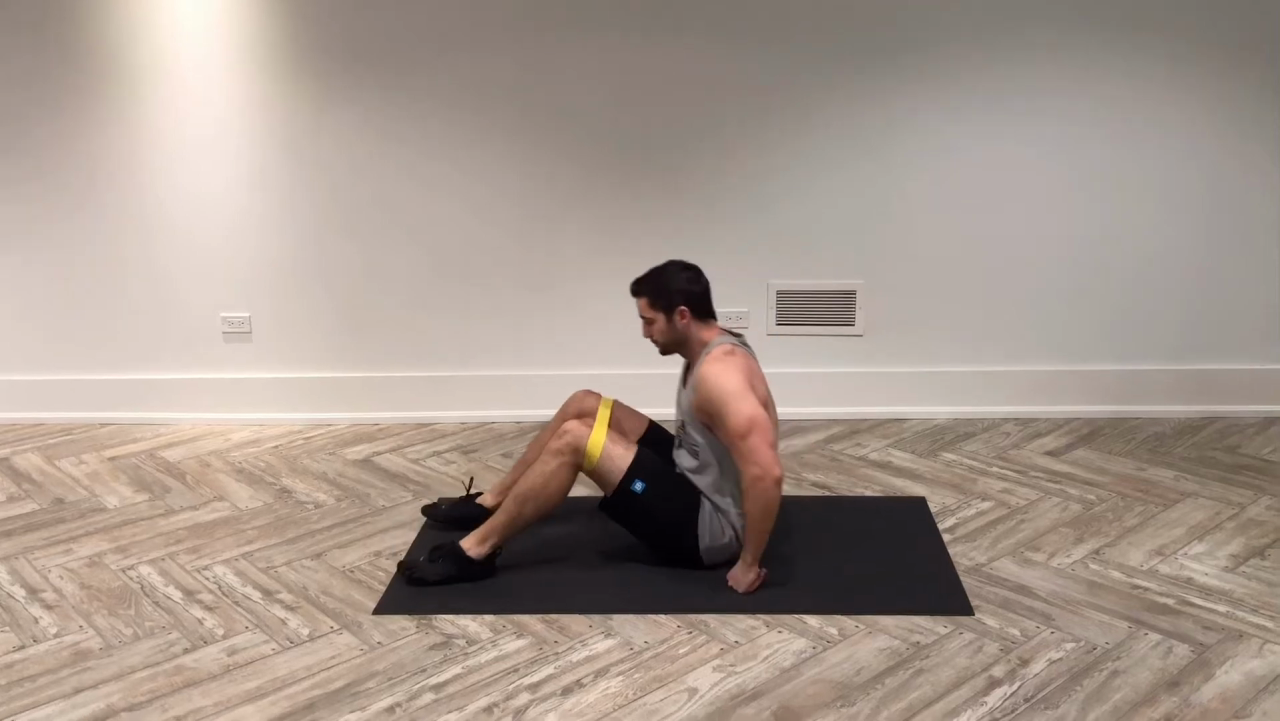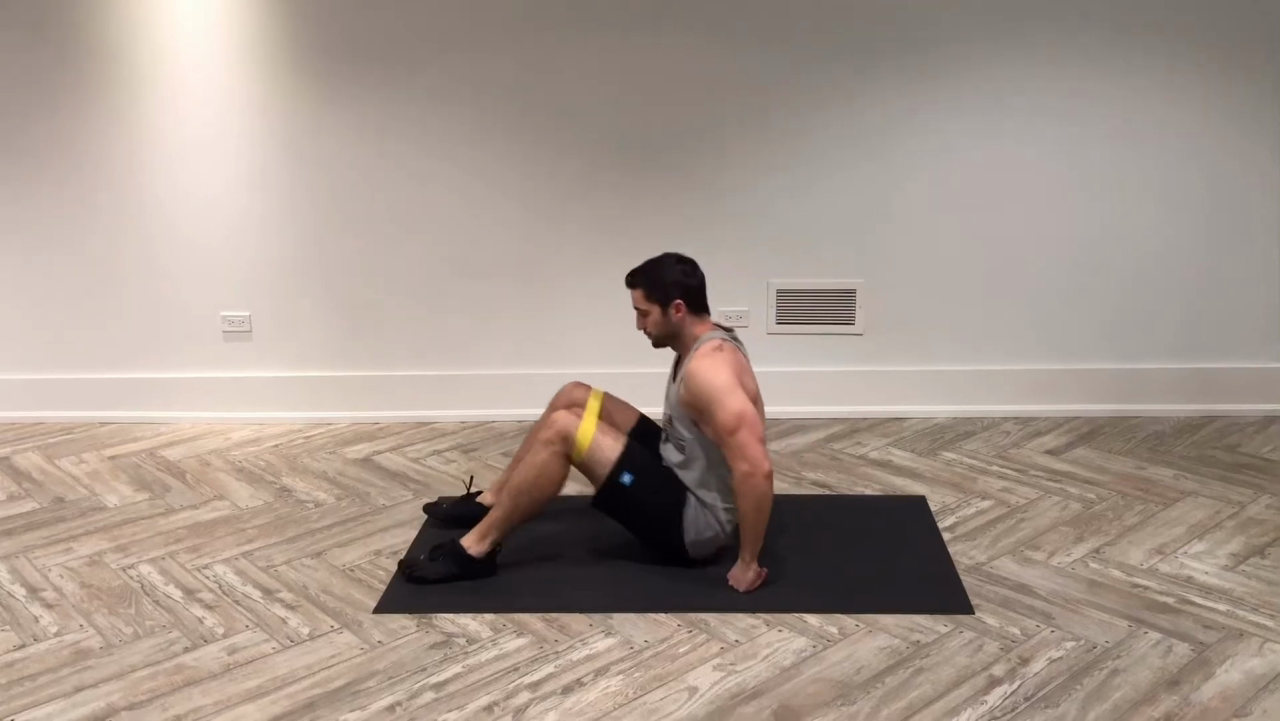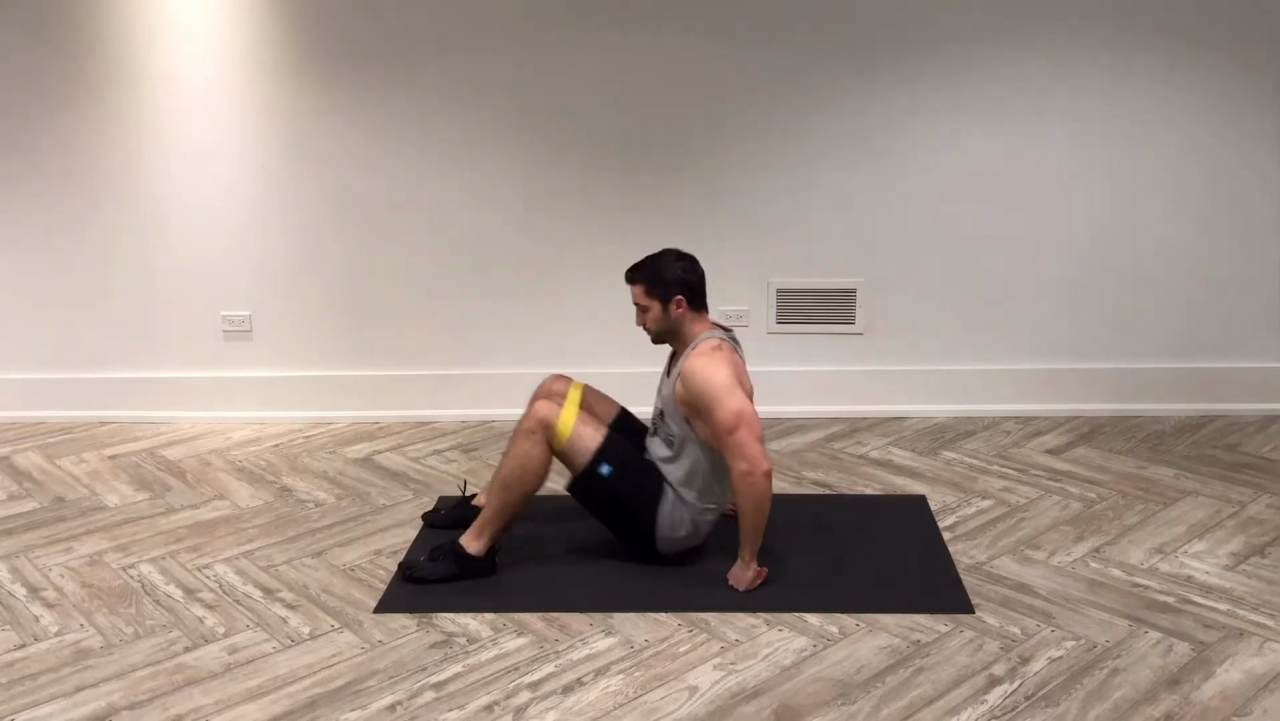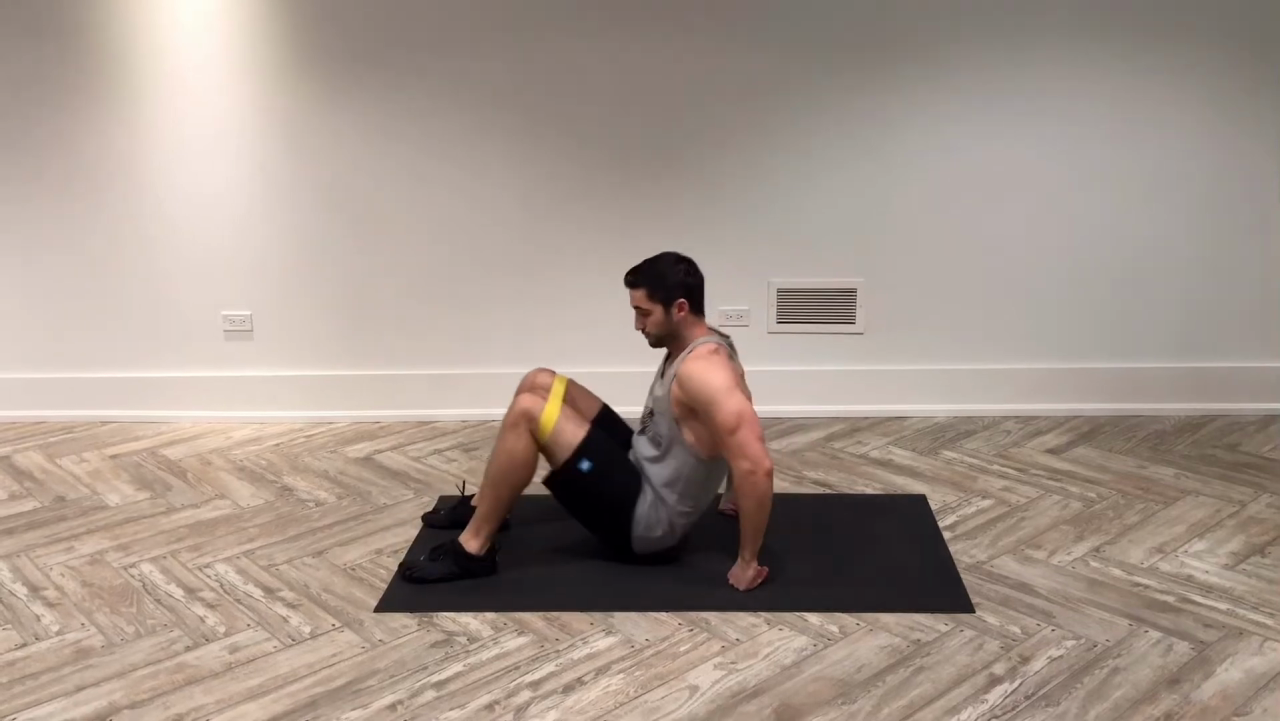
dt=0.1s
person 1, frame 1
left shoulder: (719, 371)
right shoulder: (716, 347)
left elbow: (766, 473)
left wrist: (748, 564)
right wrist: (737, 499)
left hip: (708, 529)
left knee: (571, 439)
right knee: (583, 405)
left ankle: (475, 552)
right ankle: (491, 503)
person 1, frame 2
left shoulder: (708, 367)
right shoulder: (710, 341)
left elbow: (756, 469)
left wrist: (748, 564)
right wrist: (732, 501)
left hip: (694, 523)
left knee: (562, 429)
right knee: (575, 396)
left ankle: (476, 549)
right ankle: (491, 501)
person 1, frame 3
left shoulder: (705, 365)
right shoulder: (707, 340)
left elbow: (755, 467)
right elbow: (739, 424)
left wrist: (747, 562)
right wrist: (734, 498)
left hip: (668, 520)
left knee: (542, 416)
right knee: (557, 390)
left ankle: (474, 550)
right ankle: (487, 503)
person 1, frame 4
left shoulder: (702, 368)
right shoulder: (703, 344)
left elbow: (756, 466)
right elbow: (738, 427)
left wrist: (748, 562)
right wrist: (740, 500)
left hip: (647, 516)
left knee: (527, 410)
right knee: (539, 383)
left ankle: (472, 549)
right ankle: (484, 503)
